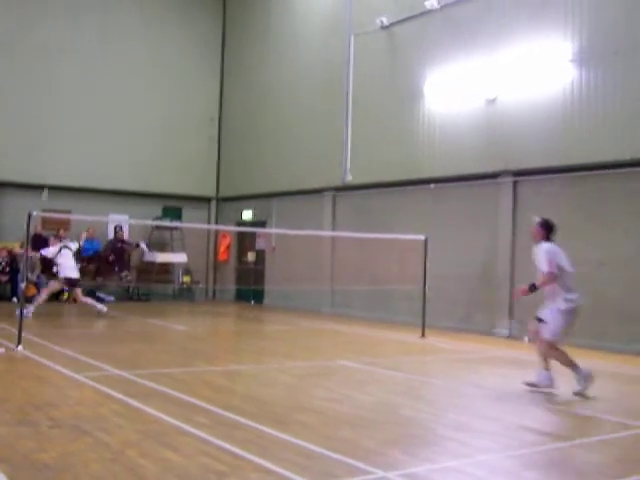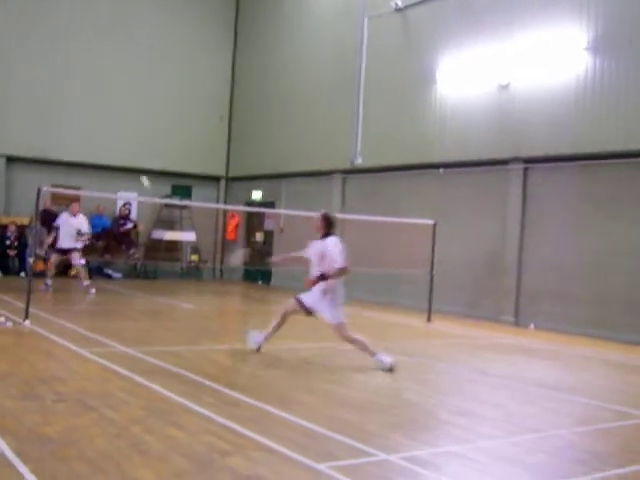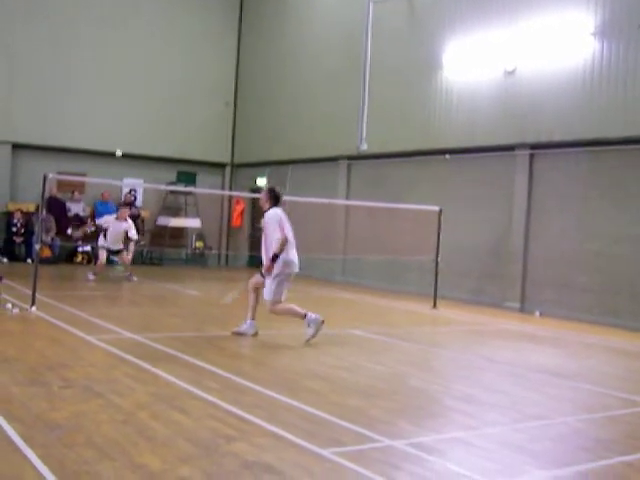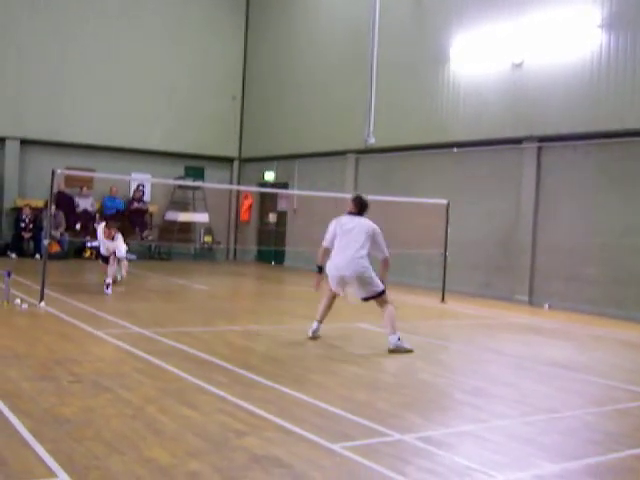
dt=0.7s
person 1, frame 1
left shoulder: (542, 249)
right shoulder: (551, 249)
left elbow: (550, 275)
left wrist: (531, 288)
left hip: (563, 304)
right hip: (558, 302)
left knee: (547, 346)
right knee: (534, 331)
left ankle: (582, 374)
right ankle: (545, 377)
person 1, frame 2
left shoulder: (333, 243)
right shoulder: (317, 244)
left elbow: (343, 269)
right elbow: (306, 254)
left wrist: (320, 277)
right wrist: (283, 257)
left hip: (328, 295)
right hip: (315, 294)
left knee: (344, 334)
right knee: (285, 311)
left ankle: (380, 358)
right ankle: (261, 339)
person 1, frame 3
left shoulder: (272, 215)
right shoulder: (275, 214)
left elbow: (283, 238)
left wrist: (272, 259)
left hip: (281, 265)
right hip: (277, 264)
left knee: (273, 307)
right knee: (252, 285)
left ankle: (311, 318)
right ankle: (250, 325)
person 1, frame 4
left shoulder: (337, 222)
right shoulder: (372, 227)
left elbow: (325, 248)
right elbow: (385, 258)
left wrist: (319, 271)
right wrist: (382, 280)
left hip: (335, 268)
right hip: (359, 269)
left knee: (331, 292)
right knee: (385, 303)
left ankle: (315, 327)
right ankle: (394, 340)
